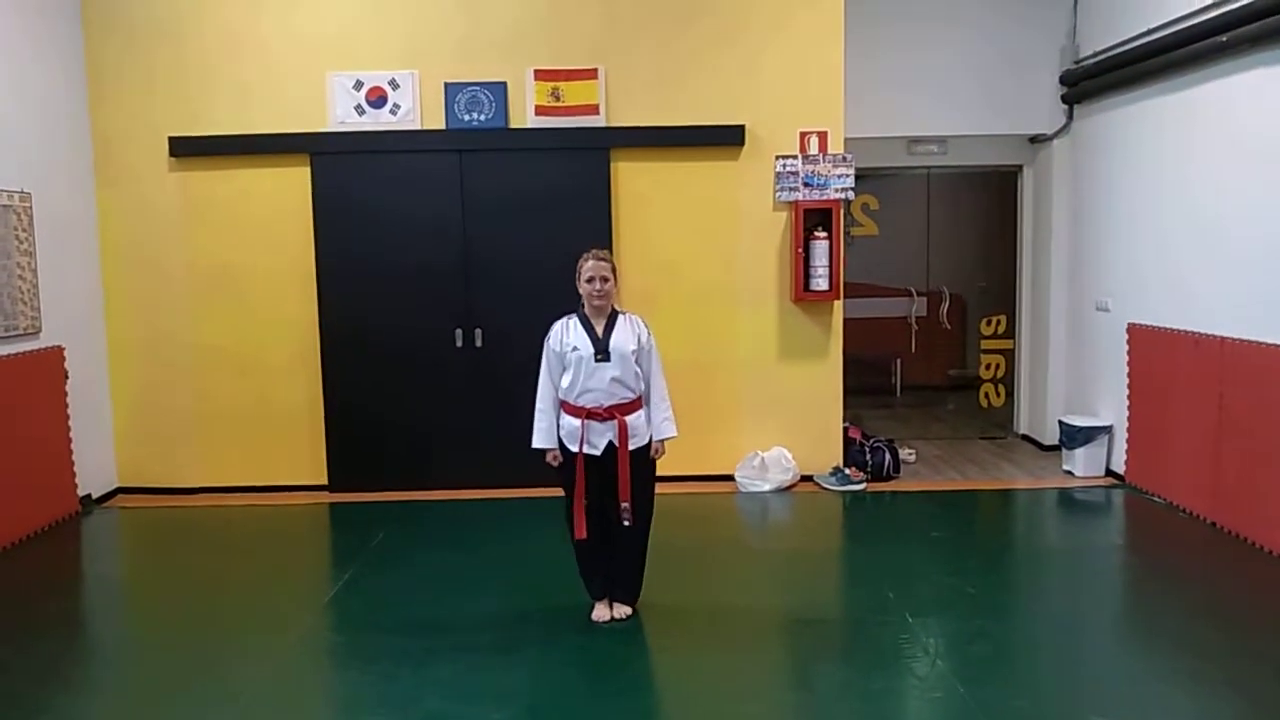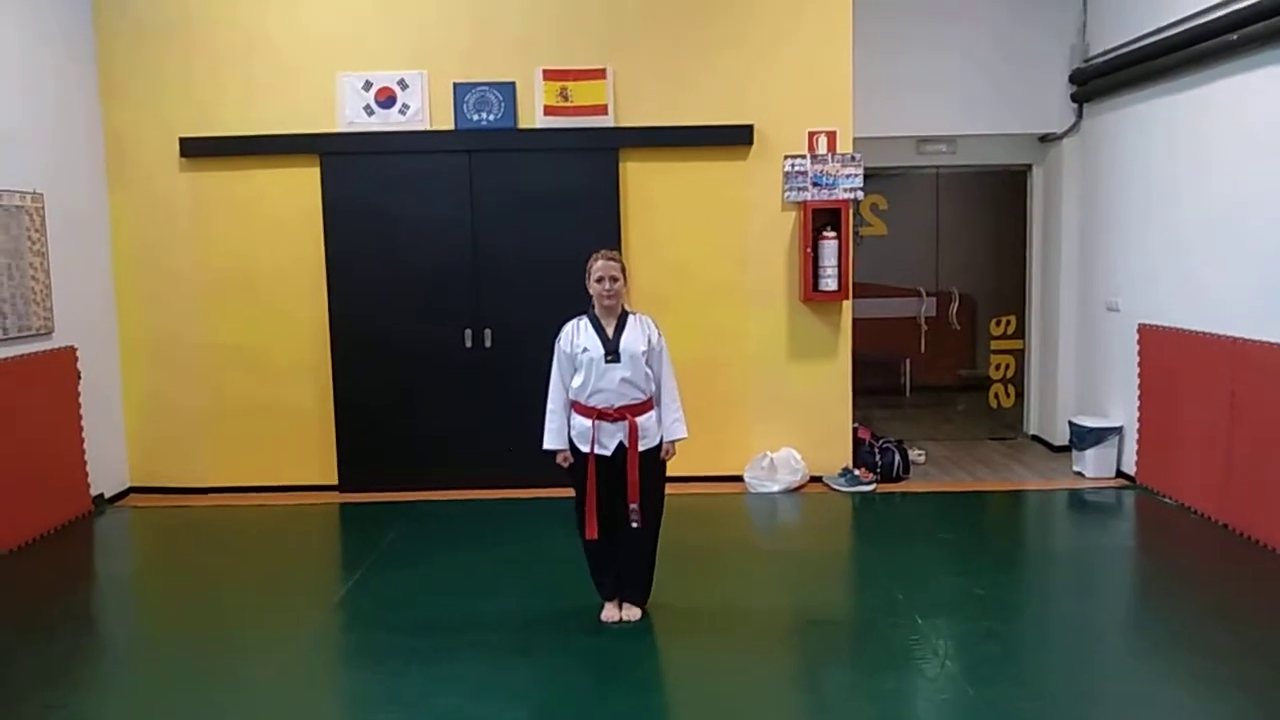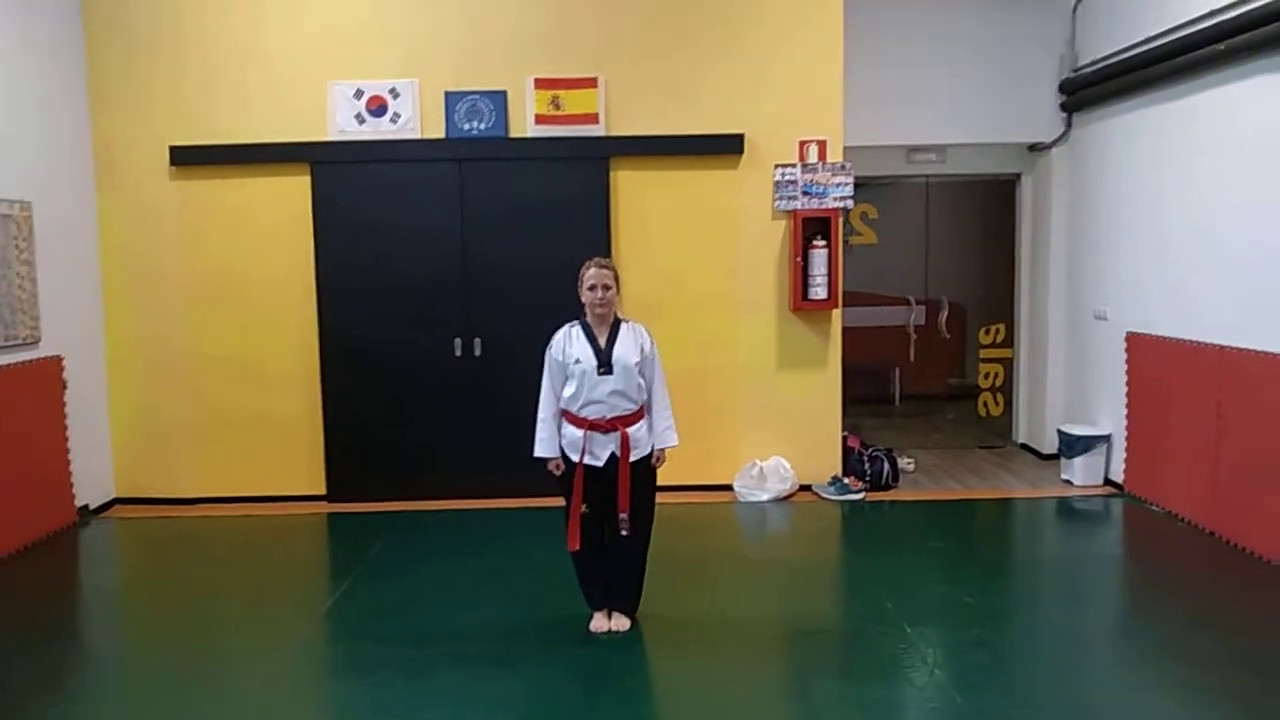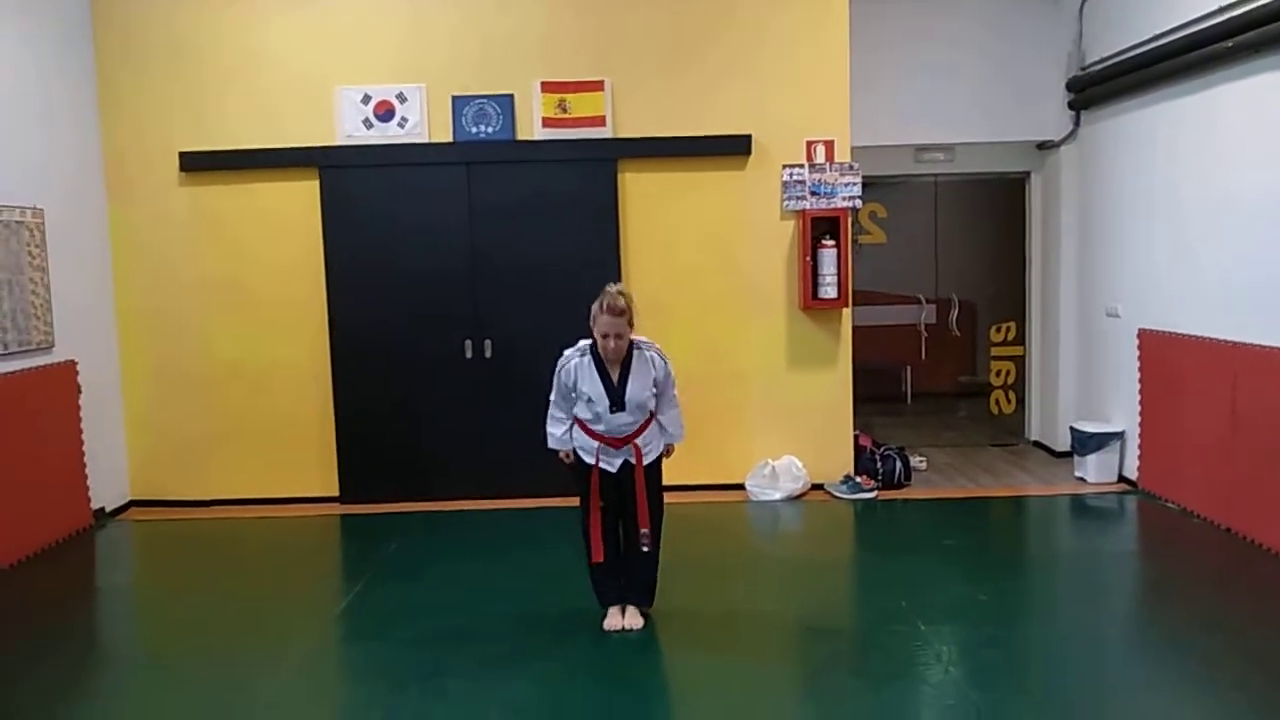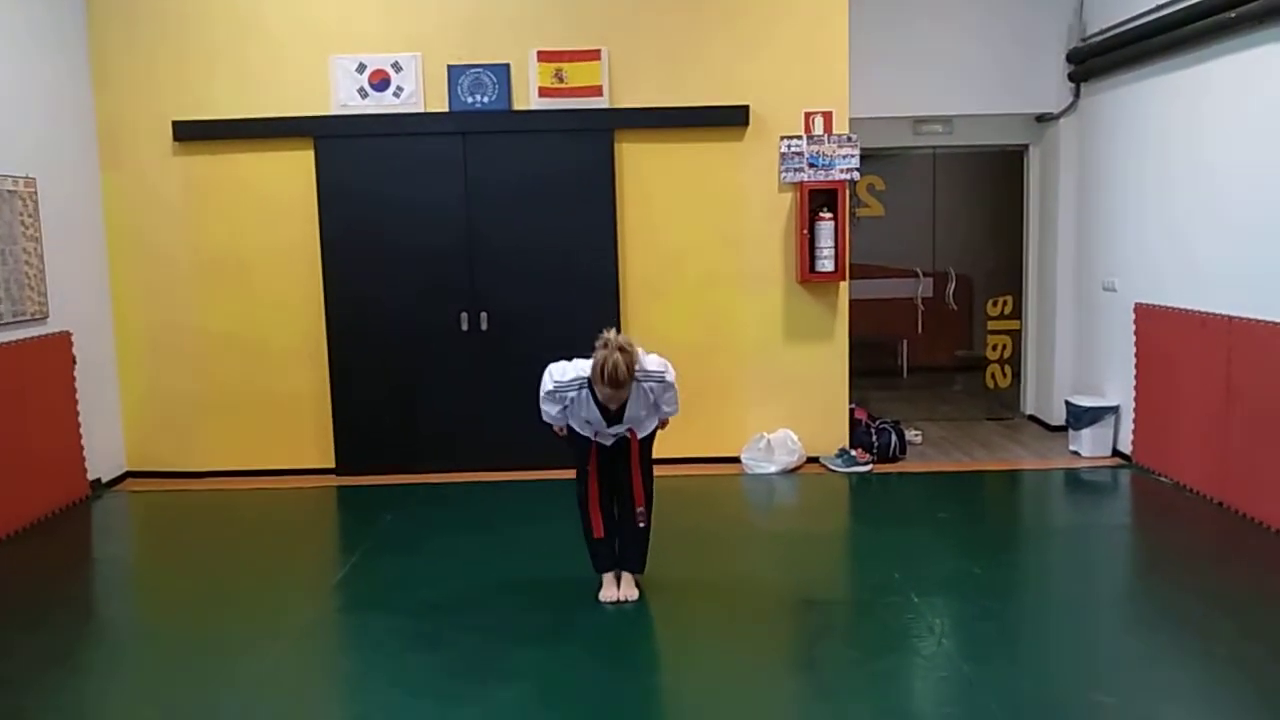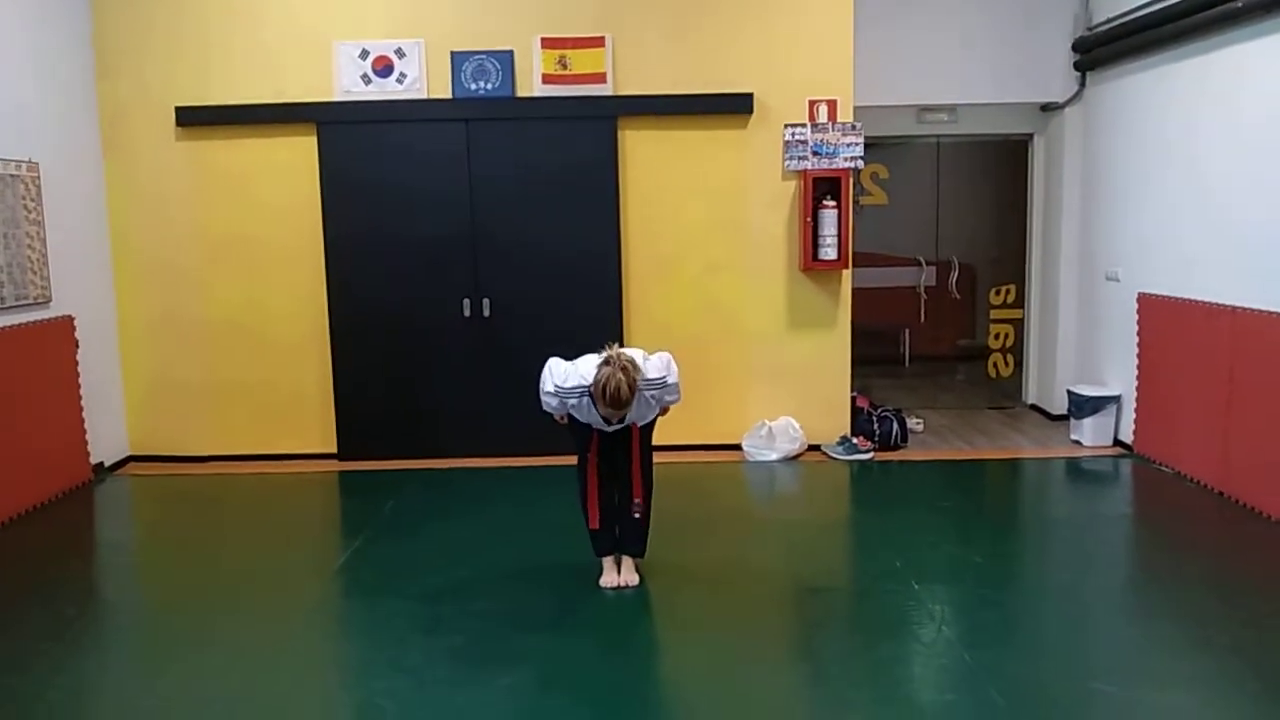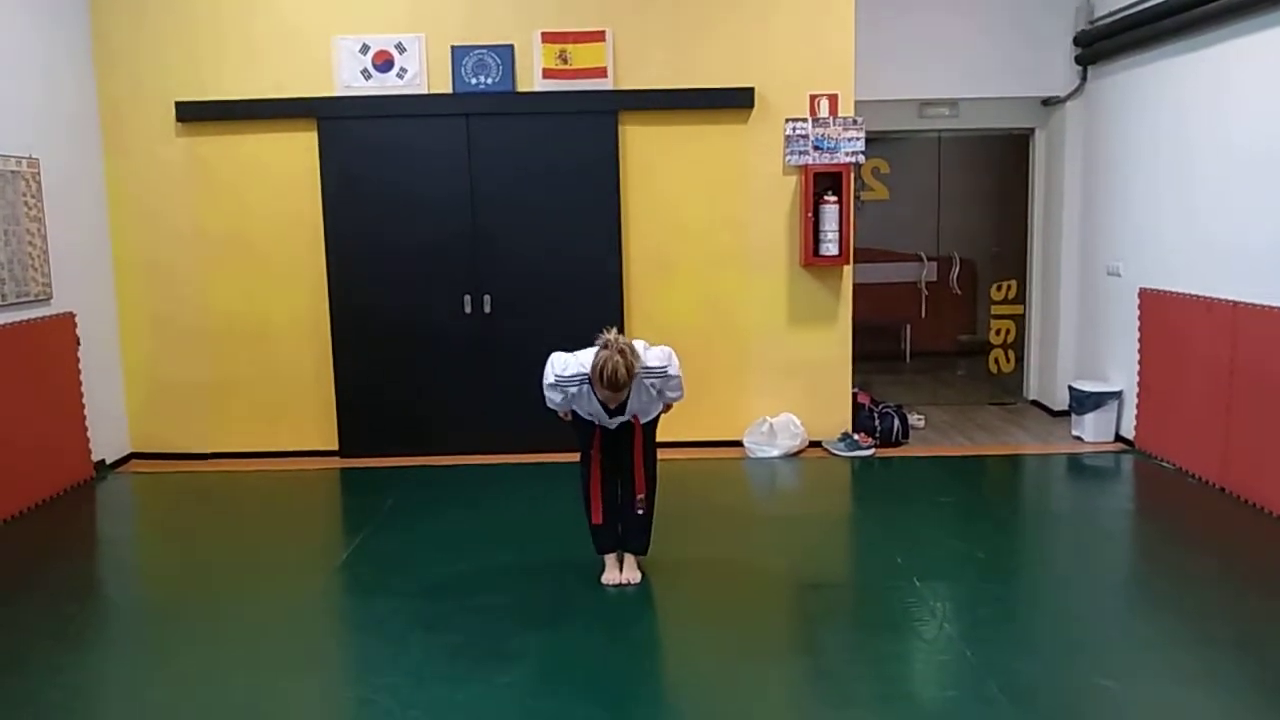
dt=0.3s
person 1, frame 1
left shoulder: (635, 327)
right shoulder: (561, 332)
left elbow: (654, 383)
right elbow: (548, 390)
left wrist: (659, 432)
right wrist: (548, 441)
left hip: (630, 435)
right hip: (580, 437)
left knee: (630, 518)
right knee: (587, 519)
left ankle: (624, 594)
right ankle: (600, 595)
person 1, frame 2
left shoulder: (645, 328)
right shoulder: (572, 333)
left elbow: (665, 384)
right elbow: (559, 391)
left wrist: (670, 434)
right wrist: (559, 443)
left hip: (640, 436)
right hip: (590, 437)
left knee: (640, 519)
right knee: (596, 519)
left ankle: (633, 596)
right ankle: (610, 596)
person 1, frame 3
left shoulder: (638, 336)
right shoulder: (564, 340)
left elbow: (657, 392)
right elbow: (550, 399)
left wrist: (661, 442)
right wrist: (550, 451)
left hip: (631, 445)
right hip: (581, 447)
left knee: (629, 528)
right knee: (585, 529)
left ankle: (622, 606)
right ankle: (599, 606)
person 1, frame 4
left shoulder: (651, 358)
right shoulder: (572, 362)
left elbow: (668, 403)
right elbow: (558, 408)
left wrist: (670, 437)
right wrist: (562, 443)
left hip: (642, 451)
right hip: (592, 454)
left knee: (643, 527)
right knee: (598, 528)
left ankle: (635, 603)
right ankle: (612, 604)
person 1, frame 5
left shoulder: (652, 377)
right shoulder: (568, 382)
left elbow: (667, 374)
right elbow: (549, 378)
left wrist: (665, 413)
right wrist: (557, 420)
left hip: (635, 432)
right hip: (587, 434)
left knee: (635, 497)
right knee: (594, 497)
left ankle: (628, 572)
right ankle: (607, 573)
person 1, frame 6
left shoulder: (651, 380)
right shoulder: (571, 385)
left elbow: (668, 363)
right elbow: (550, 369)
left wrist: (666, 402)
right wrist: (557, 409)
left knee: (634, 478)
right knee: (595, 479)
left ankle: (629, 557)
right ankle: (608, 558)
person 1, frame 7
left shoulder: (653, 369)
right shoulder: (570, 375)
left elbow: (670, 359)
right elbow: (552, 365)
left wrist: (669, 399)
right wrist: (561, 407)
left hip: (640, 415)
left knee: (638, 477)
right knee: (598, 478)
left ankle: (631, 555)
right ankle: (610, 556)
